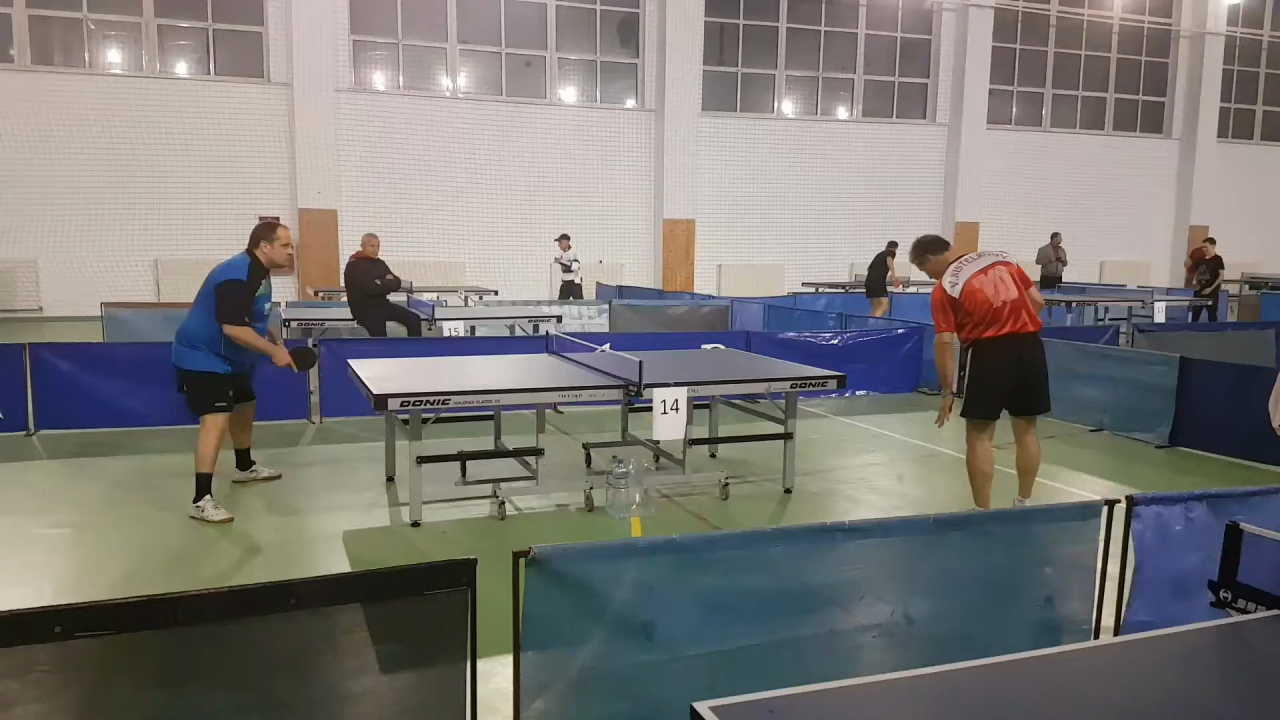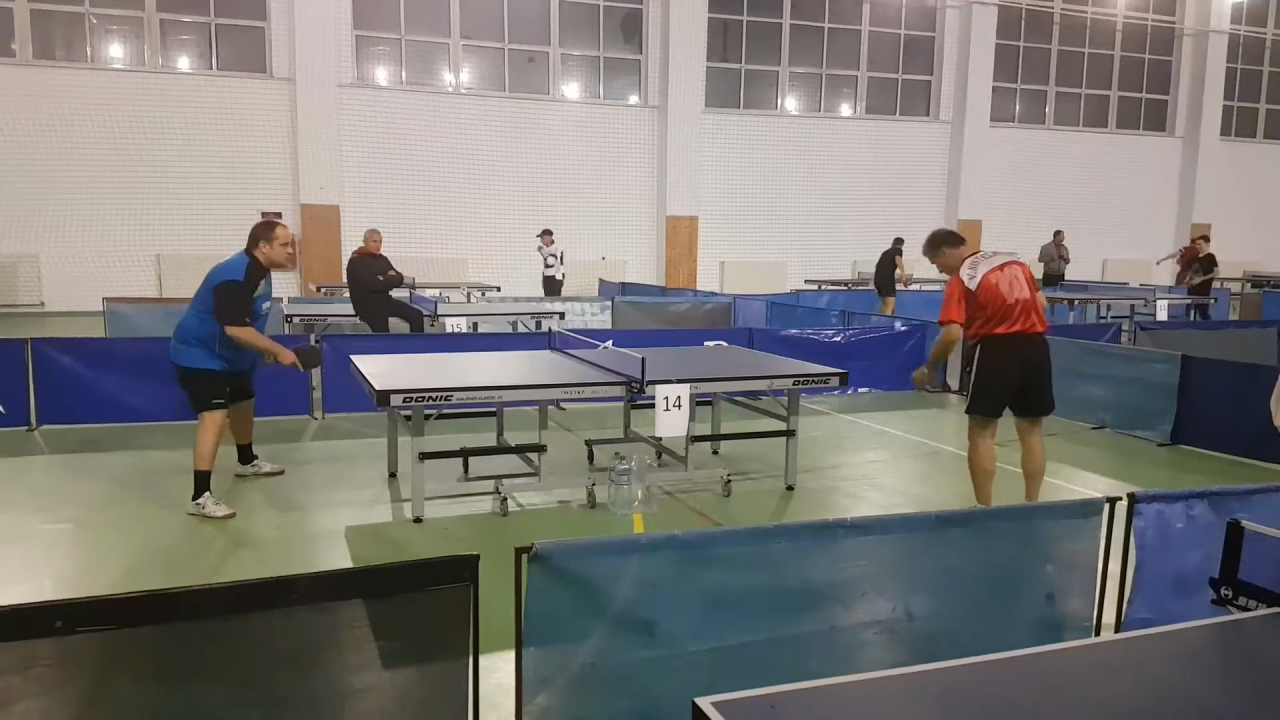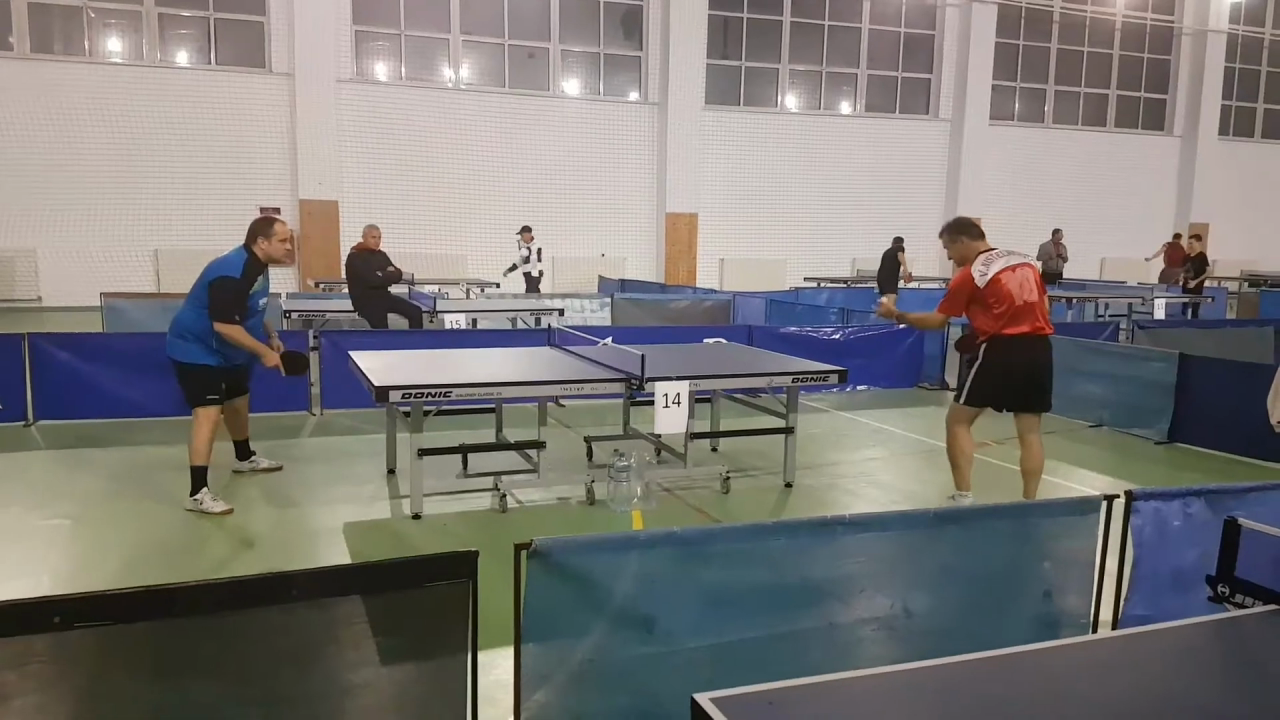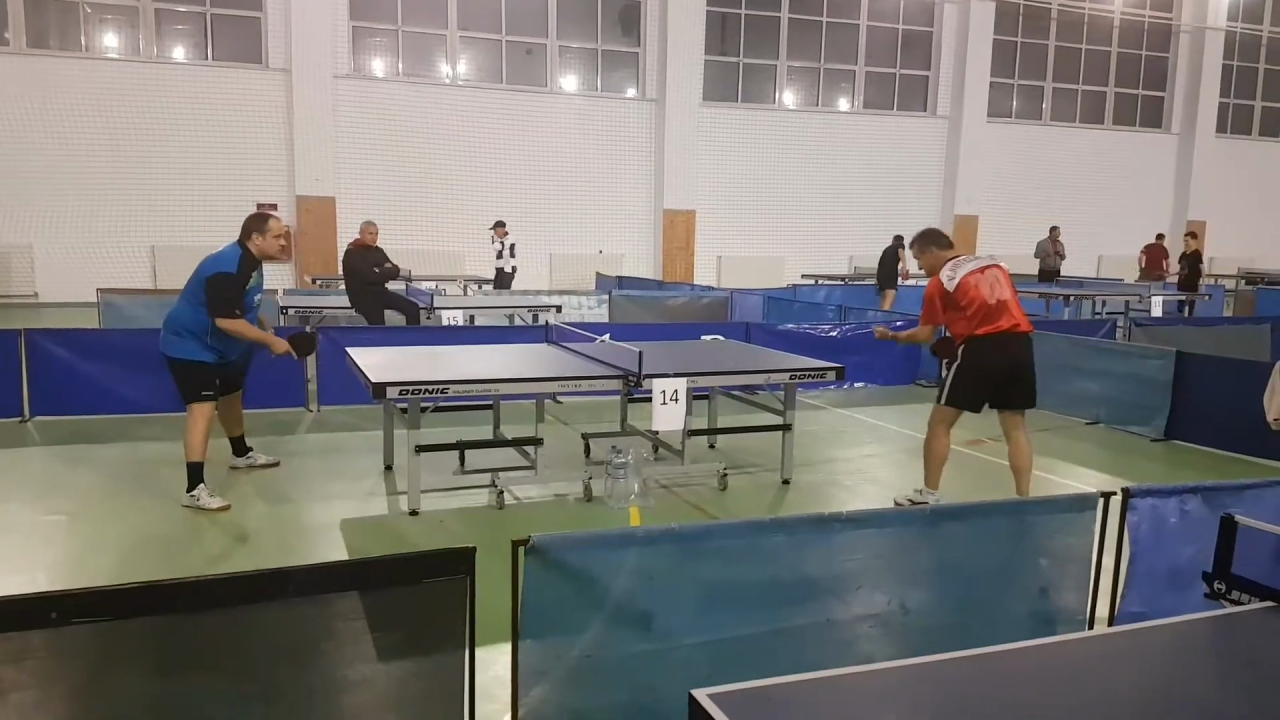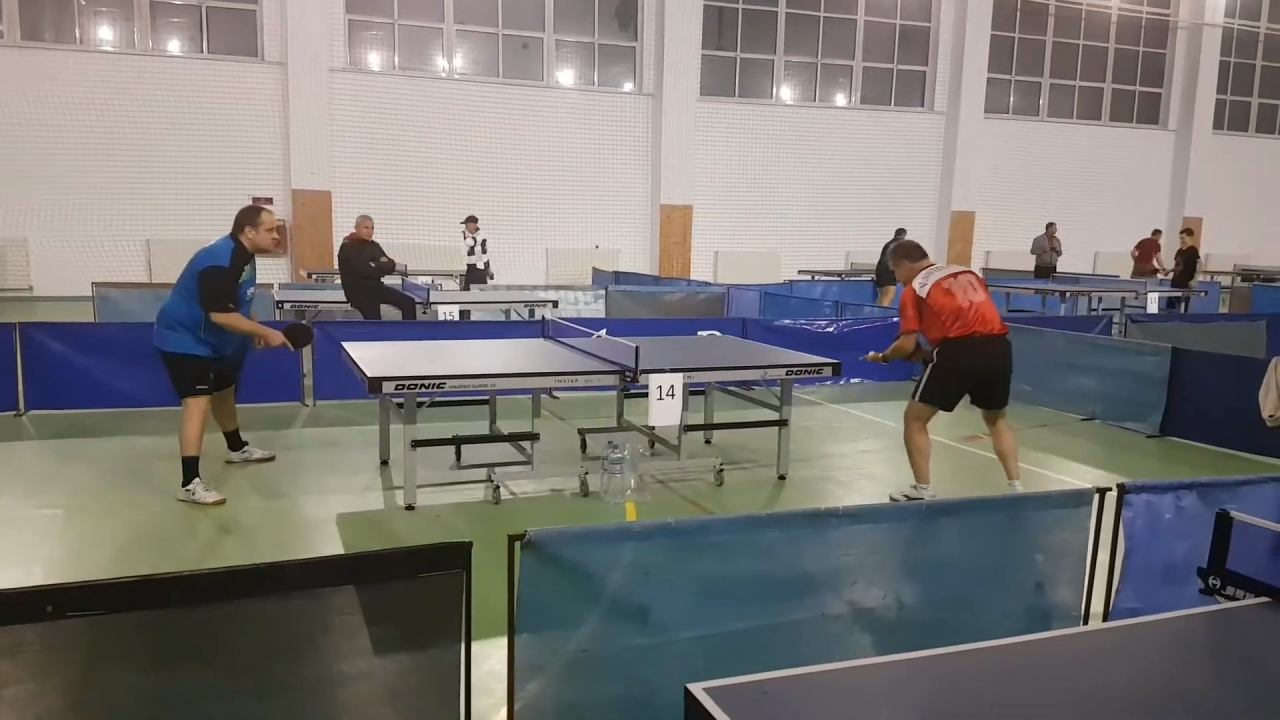
dt=0.3s
person 1, frame 1
left shoulder: (257, 271)
right shoulder: (238, 277)
right elbow: (233, 327)
left wrist: (274, 339)
right wrist: (273, 352)
left hip: (226, 358)
right hip: (202, 357)
left knee: (243, 408)
right knee: (216, 420)
left ankle: (245, 467)
right ankle: (201, 500)
person 1, frame 2
left shoulder: (258, 271)
right shoulder: (236, 277)
right elbow: (236, 329)
left wrist: (265, 346)
right wrist: (279, 351)
left hip: (225, 356)
right hip: (199, 355)
left knee: (243, 404)
right knee: (214, 417)
left ankle: (247, 461)
right ankle: (201, 497)
person 1, frame 3
left shoulder: (256, 265)
right shoulder: (233, 273)
right elbow: (225, 325)
left wrist: (271, 335)
right wrist: (263, 352)
left hip: (223, 351)
right hip: (195, 348)
left knee: (238, 401)
right knee: (208, 413)
left ankle: (245, 458)
right ankle: (198, 493)
person 1, frame 4
left shoulder: (250, 262)
right shoulder: (228, 268)
right elbow: (227, 321)
left wrist: (265, 329)
right wrist: (270, 341)
left hip: (216, 346)
right hip: (190, 345)
left knee: (232, 396)
right knee: (203, 409)
left ankle: (241, 454)
right ankle: (195, 489)
person 1, frame 5
left shoulder: (242, 255)
right shoulder: (221, 262)
right elbow: (221, 315)
left wrist: (254, 329)
right wrist: (267, 332)
left hip: (209, 341)
right hip: (184, 339)
left knee: (224, 391)
right knee: (198, 403)
left ankle: (237, 448)
right ankle: (190, 484)
person 2, frame 1
left shoulder: (944, 287)
right shoulder: (1003, 259)
left elbow: (945, 342)
right elbow: (1037, 301)
left wrist: (947, 393)
left hip: (989, 353)
right hip: (1029, 347)
left knee: (979, 437)
right knee: (1027, 432)
left ankle: (983, 513)
right ankle: (1024, 505)
person 2, frame 2
left shoulder: (960, 280)
right shoulder: (1014, 260)
left elbow: (952, 334)
right elbow: (1042, 304)
left wrist: (928, 369)
left hip: (997, 352)
right hip: (1035, 348)
left knee: (981, 434)
right knee: (1031, 433)
left ankle: (984, 510)
person 2, frame 3
left shoulder: (970, 275)
right shoulder: (1026, 261)
left elbow: (937, 321)
right elbow: (1044, 307)
left wrist: (898, 315)
left hip: (1001, 351)
right hip: (1039, 348)
left knee: (958, 421)
right knee: (1030, 431)
left ankle: (963, 497)
right ankle: (1029, 503)
person 2, frame 4
left shoulder: (940, 282)
right shoulder: (995, 264)
left elbow: (925, 335)
left wrist: (891, 335)
left hip: (980, 351)
right hip: (1018, 346)
left knee: (940, 423)
right knee: (1016, 428)
left ankle: (929, 495)
right ankle: (1023, 500)
person 2, frame 5
left shoulder: (914, 289)
right shoulder: (967, 272)
left elbow: (907, 346)
left wrist: (882, 357)
left hip: (957, 352)
right hip: (997, 348)
left knee: (915, 419)
right knee: (997, 421)
left ankle: (923, 490)
right ankle: (1015, 488)
